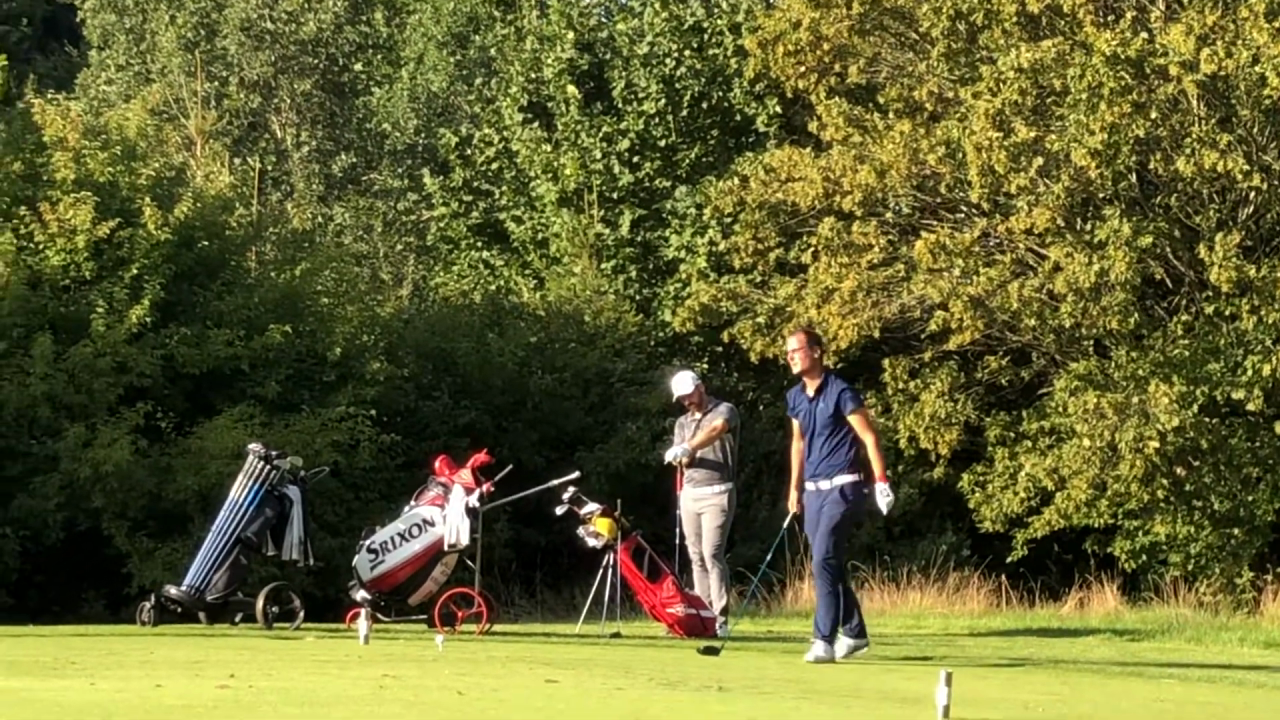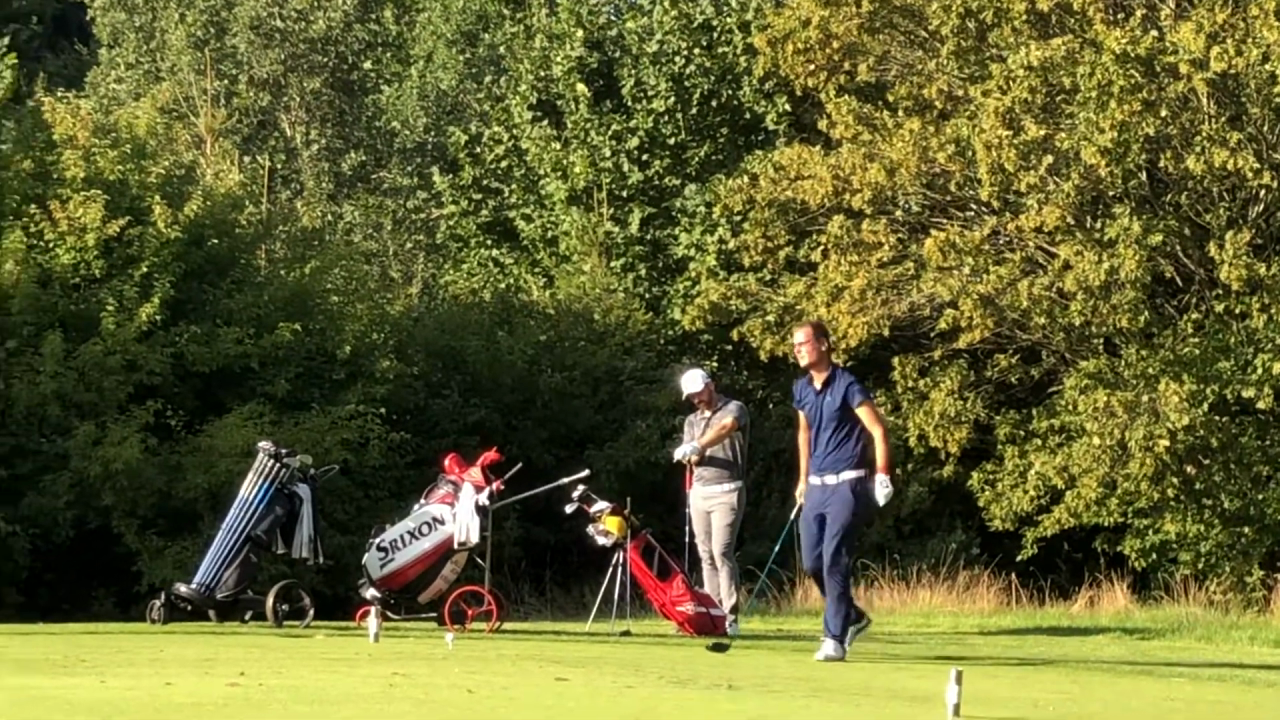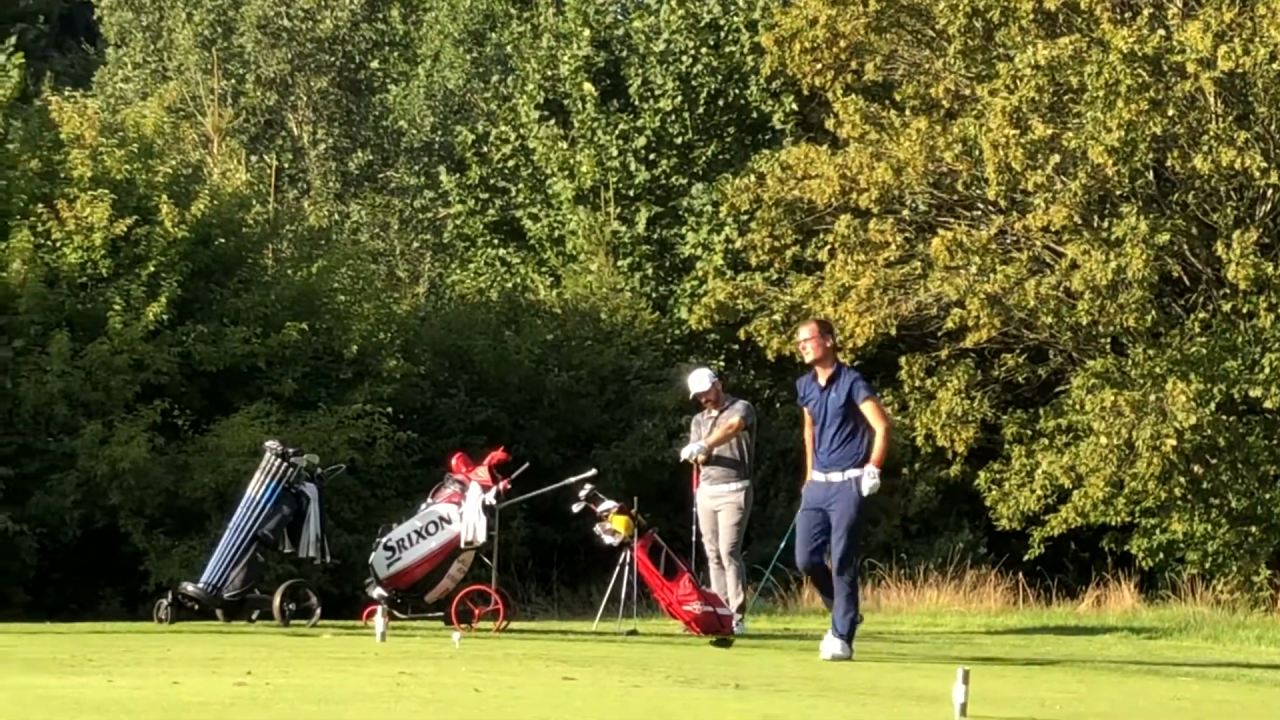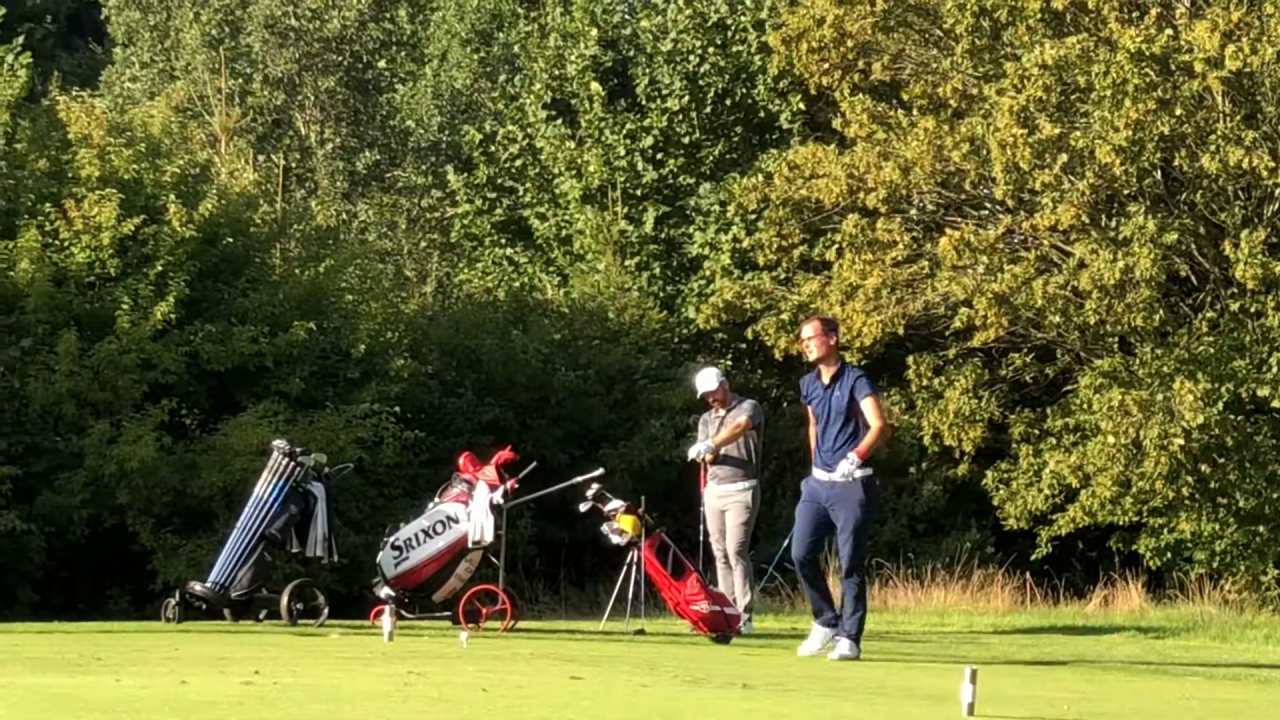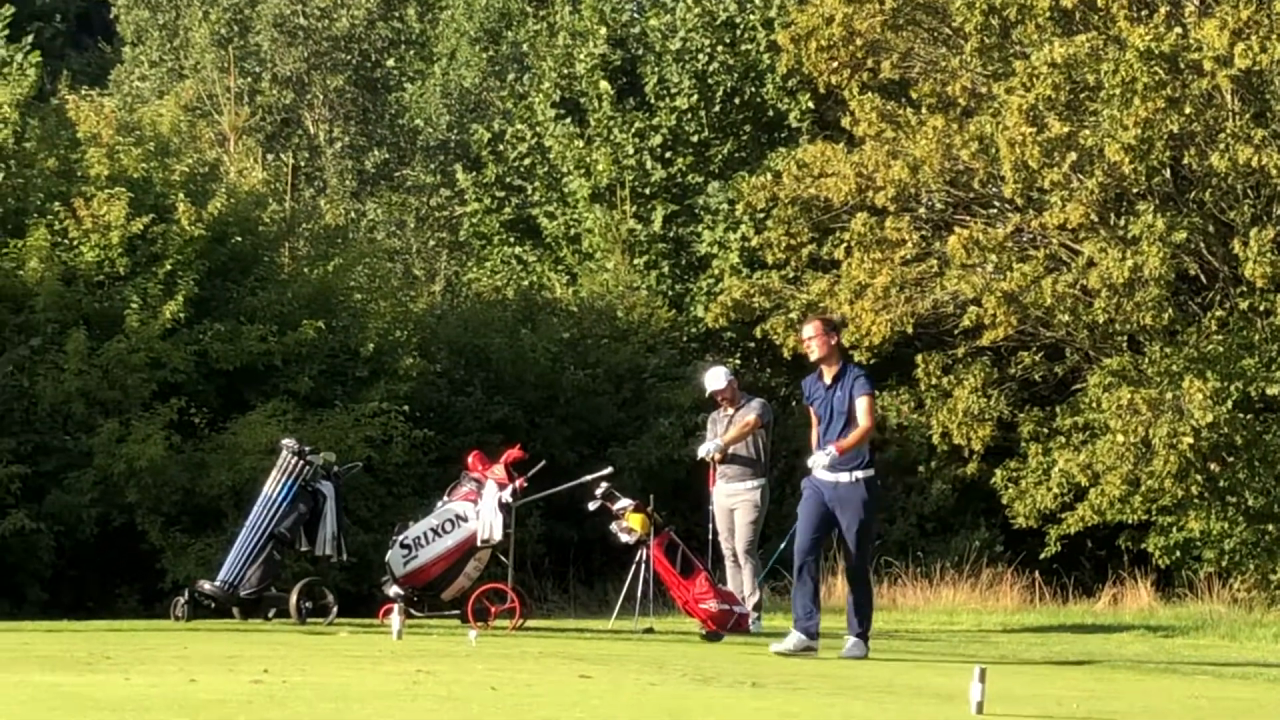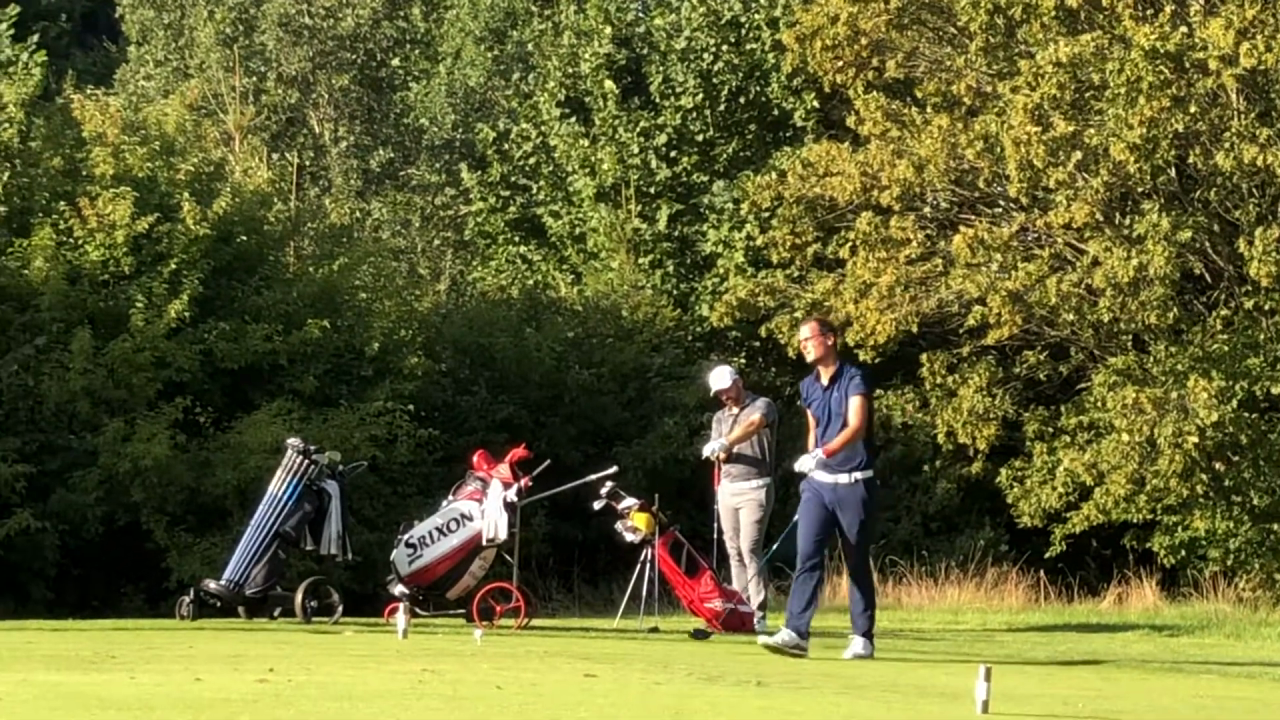
dt=0.1s
person 1, frame 1
left shoulder: (840, 391)
right shoulder: (794, 396)
left elbow: (870, 438)
left wrist: (880, 481)
right wrist: (794, 487)
left hip: (841, 489)
right hip: (811, 492)
left knee: (825, 560)
right knee: (826, 565)
left ankle: (825, 641)
right ankle: (854, 632)
person 1, frame 2
left shoulder: (847, 385)
right shoulder: (800, 388)
left elbow: (878, 430)
left wrist: (882, 473)
right wrist: (802, 478)
left hip: (846, 484)
right hip: (816, 486)
left knee: (834, 560)
right knee: (812, 562)
left ankle: (834, 639)
right ankle: (852, 616)
person 1, frame 3
left shoulder: (853, 381)
right shoulder: (804, 385)
left elbow: (882, 425)
left wrist: (873, 466)
left hip: (849, 484)
right hip: (817, 484)
left knee: (843, 562)
right knee: (805, 558)
left ankle: (843, 638)
right ankle: (843, 614)
person 1, frame 4
left shoulder: (856, 379)
right shoulder: (808, 383)
left elbow: (879, 425)
left wrist: (856, 456)
left hip: (852, 484)
right hip: (818, 482)
left knee: (850, 563)
right knee: (802, 553)
left ankle: (849, 638)
right ankle: (826, 622)
person 1, frame 5
left shoulder: (857, 379)
right shoulder: (810, 384)
left elbow: (867, 425)
left wrist: (835, 451)
left hip: (854, 484)
right hip: (819, 482)
left knee: (856, 564)
right knee: (804, 552)
left ankle: (858, 637)
right ankle: (804, 633)
person 1, frame 6
left shoulder: (853, 379)
right shoulder: (807, 386)
left elbow: (857, 426)
left wrist: (823, 454)
left hip: (853, 485)
right hip: (818, 483)
left knee: (857, 564)
right knee: (807, 555)
left ankle: (863, 637)
right ankle: (796, 632)
person 2, frame 1
left shoulder: (724, 410)
right shoulder: (682, 423)
left elbow: (716, 430)
right elbow: (682, 461)
left wrist: (687, 447)
right wrist: (683, 456)
left hip: (717, 493)
right hip: (689, 494)
left knee: (712, 554)
right knee: (696, 557)
left ankle: (720, 620)
person 2, frame 2
left shoulder: (734, 409)
right shoulder: (691, 421)
left elbow: (726, 428)
right elbow: (692, 459)
left wrist: (697, 445)
right wrist: (692, 454)
left hip: (727, 492)
right hip: (699, 492)
left knee: (722, 553)
right knee: (706, 555)
left ankle: (730, 618)
person 2, frame 3
left shoulder: (741, 408)
right shoulder: (698, 420)
left elbow: (732, 427)
right elbow: (699, 457)
left wrist: (705, 444)
right wrist: (700, 453)
left hip: (734, 491)
right hip: (706, 491)
left knee: (729, 552)
right knee: (713, 554)
left ankle: (737, 617)
person 2, frame 4
left shoulder: (748, 407)
right shoulder: (706, 419)
left elbow: (739, 427)
right elbow: (706, 457)
left wrist: (711, 444)
right wrist: (707, 453)
left hip: (741, 490)
right hip: (713, 491)
left knee: (736, 551)
right knee: (720, 554)
left ankle: (745, 617)
person 2, frame 5
left shoulder: (757, 406)
right shoulder: (714, 418)
left elbow: (748, 425)
right elbow: (715, 456)
left wrist: (720, 442)
right wrist: (716, 452)
left hip: (750, 489)
right hip: (722, 490)
left knee: (745, 550)
right knee: (729, 553)
left ankle: (753, 615)
person 2, frame 6
left shoulder: (762, 405)
right shoulder: (719, 417)
left elbow: (753, 424)
right elbow: (720, 455)
left wrist: (725, 442)
right wrist: (720, 451)
left hip: (755, 488)
right hip: (727, 488)
left knee: (750, 549)
right knee: (734, 552)
left ankle: (758, 614)
